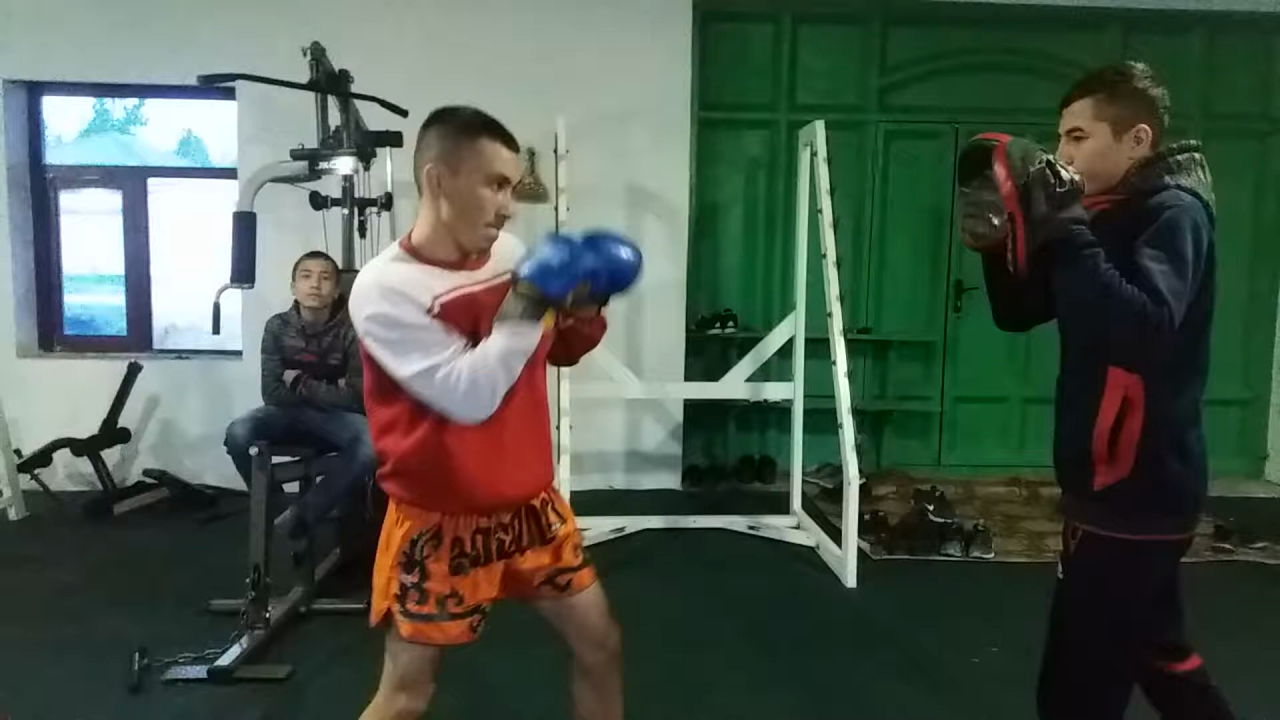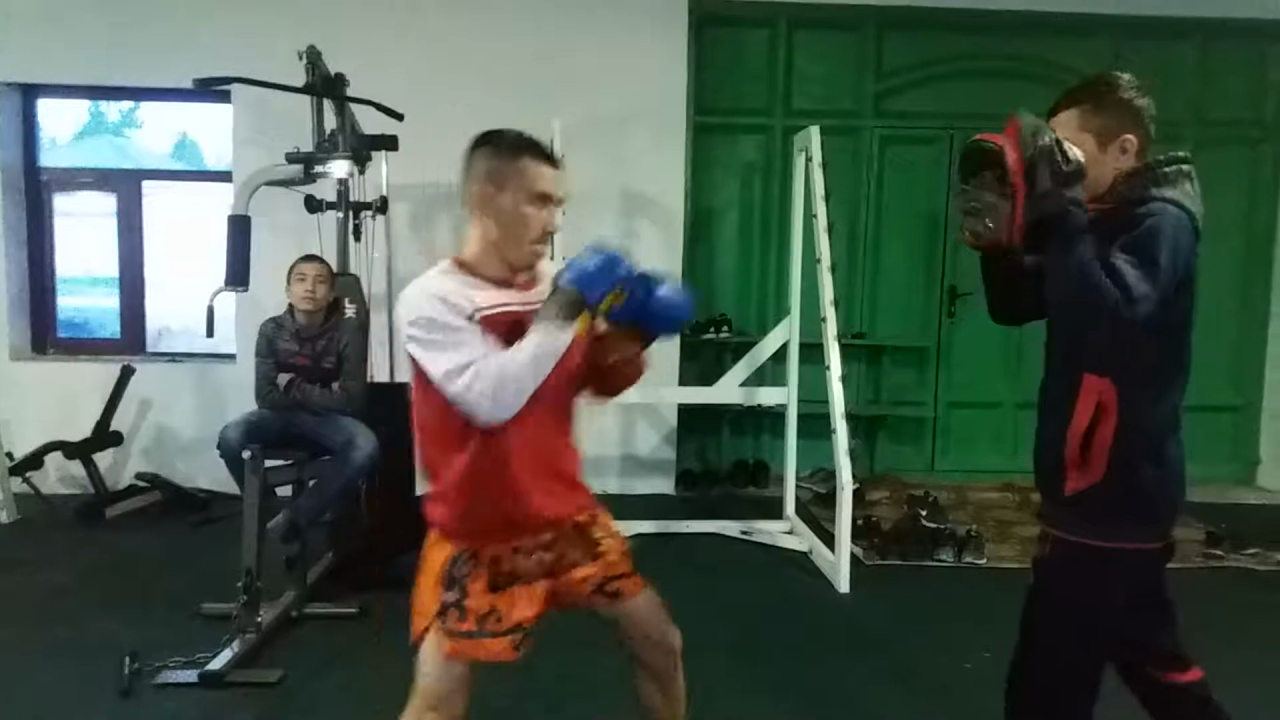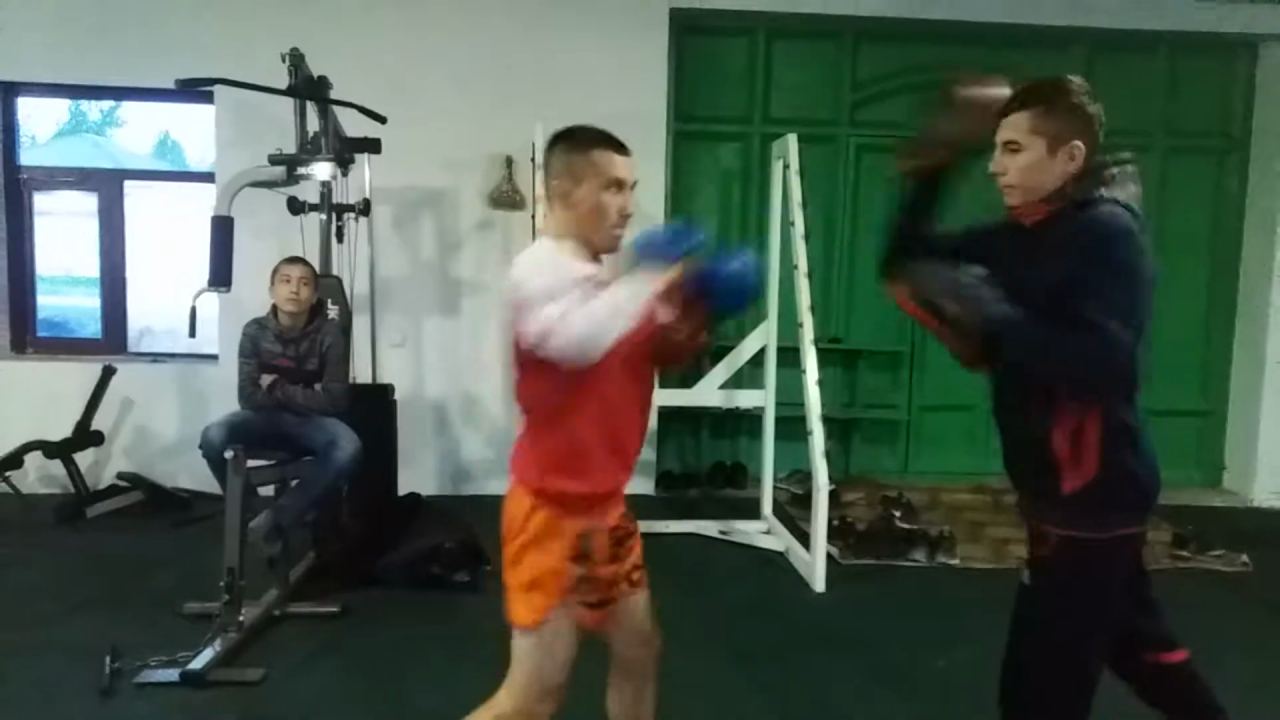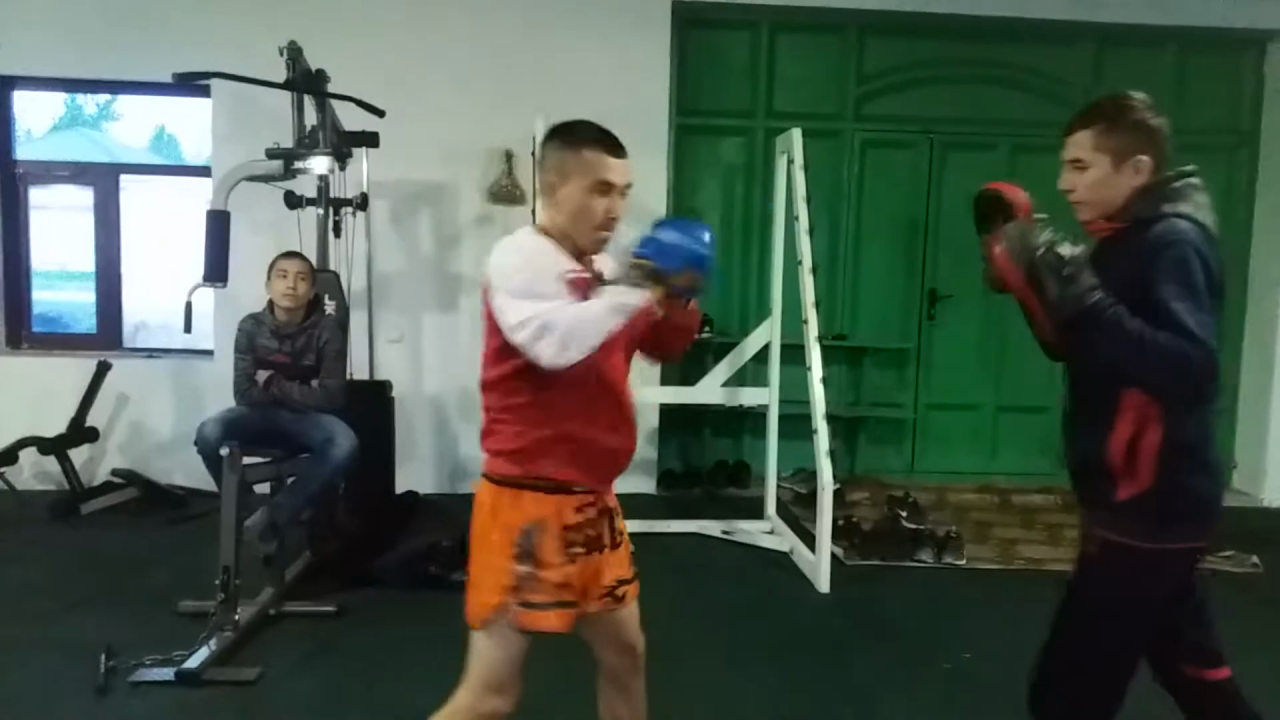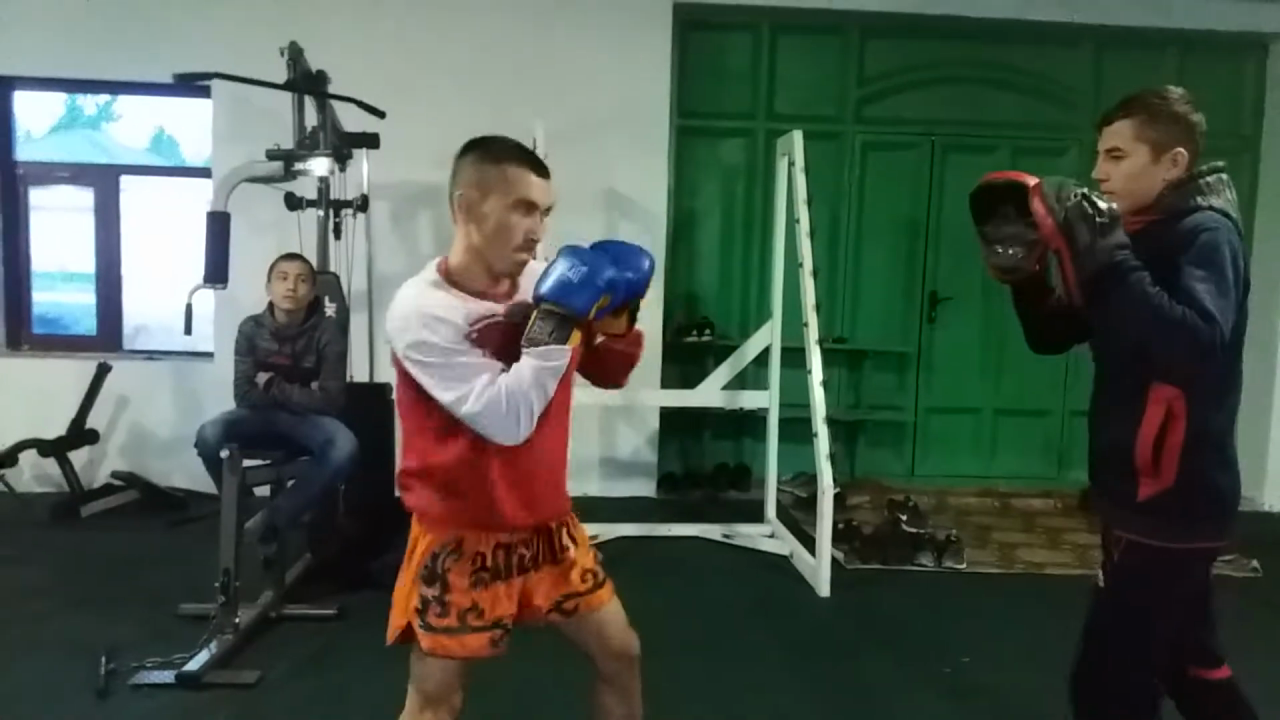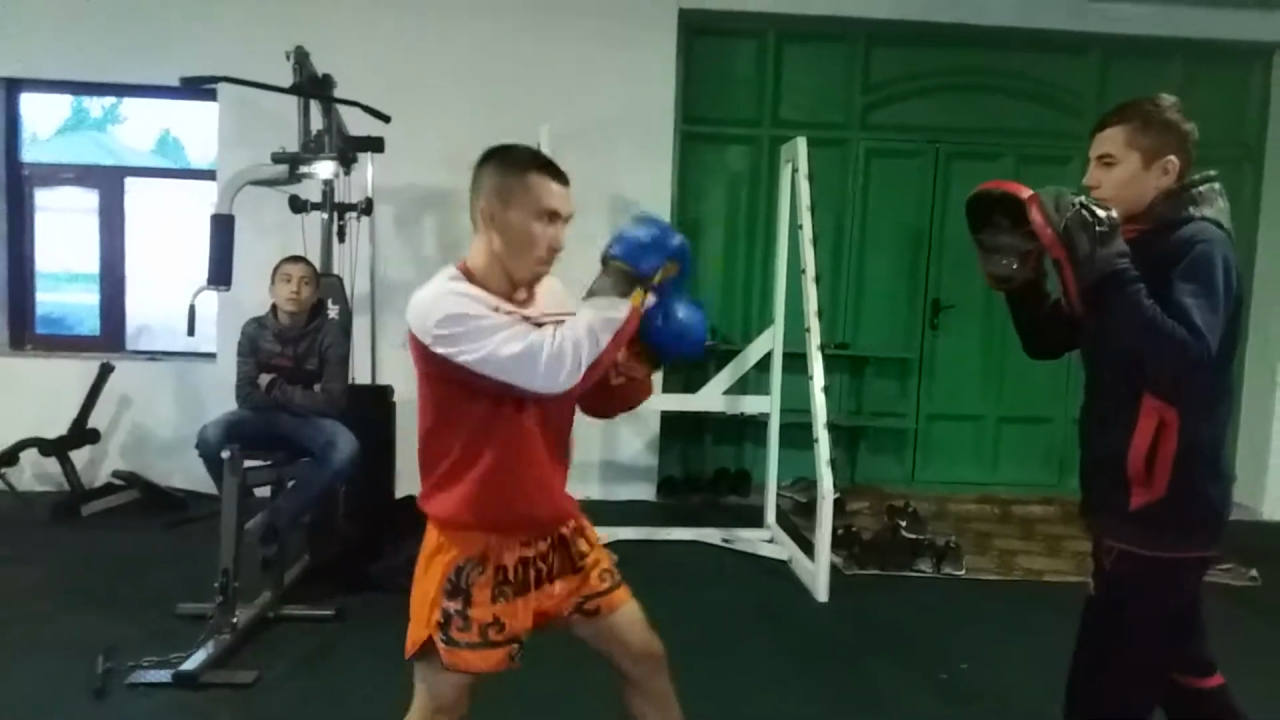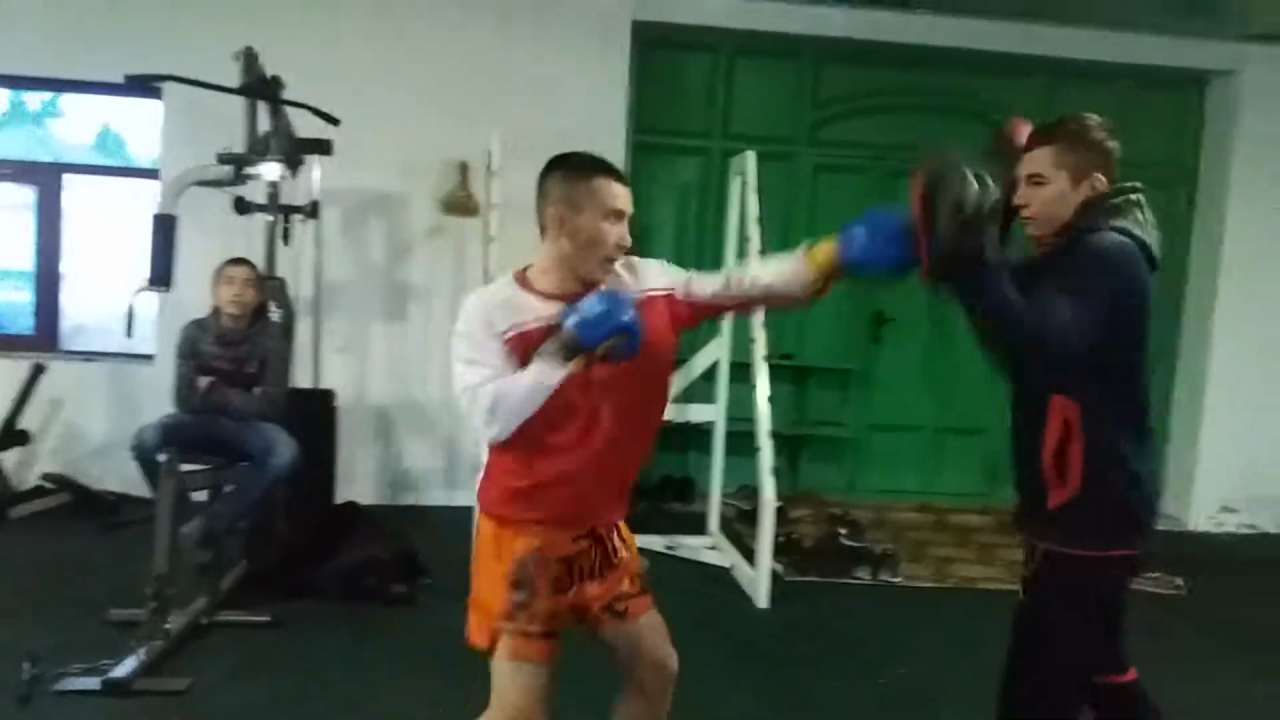
dt=0.3s
person 1, frame 1
left shoulder: (1174, 216)
right shoulder: (1114, 218)
left elbow: (1144, 331)
right elbow: (1018, 313)
left wrist: (1063, 233)
left hip: (1136, 488)
right hip: (1122, 484)
right knee: (1156, 654)
person 1, frame 2
left shoulder: (1158, 226)
right shoulder: (1109, 224)
left elbow: (1110, 328)
right elbow: (1013, 306)
left wrist: (1059, 216)
right wrist: (998, 237)
left hip: (1111, 494)
right hip: (1118, 490)
right knee: (1154, 662)
person 1, frame 3
left shoulder: (1102, 234)
right shoulder: (1024, 236)
left elbow: (1101, 373)
right elbow: (909, 267)
left wrist: (985, 320)
right wrist: (932, 166)
left hip: (1088, 496)
right hip: (1074, 489)
right knee: (1140, 648)
person 1, frame 4
left shoulder: (1173, 244)
right shoulder: (1123, 245)
left elbow: (1188, 375)
right elbow: (1071, 346)
left wrist: (1081, 304)
right wrist: (1033, 281)
left hip: (1151, 507)
right hip: (1151, 502)
right knee: (1188, 662)
person 1, frame 5
left shoulder: (1205, 236)
right shoulder: (1147, 237)
left elbow: (1198, 350)
right elbow: (1053, 336)
left wrist: (1109, 262)
right wrist: (1025, 271)
left hip: (1172, 501)
right hip: (1149, 497)
right knee: (1187, 664)
person 1, frame 6
left shoulder: (1198, 247)
right shoulder: (1135, 246)
left elbow: (1184, 365)
right elbow: (1047, 340)
left wrist: (1106, 271)
right wrist: (1019, 280)
left hip: (1162, 509)
right hip: (1140, 505)
person 1, frame 7
left shoulder: (1110, 258)
right shoulder: (1062, 258)
left elbow: (1039, 345)
right elbow: (991, 301)
left wrist: (965, 244)
right wrist: (974, 240)
left hip: (1090, 513)
right hip: (1081, 509)
person 2, frame 1
left shoulder: (510, 254)
right shoulder: (383, 291)
left elbow: (564, 348)
right elbow: (469, 396)
left wrist: (586, 305)
right wrist: (533, 309)
left hip: (529, 505)
right hip: (441, 523)
left knee: (600, 645)
person 2, frame 2
left shoulder: (552, 282)
right shoulder: (430, 304)
left elbow: (601, 378)
right elbow: (494, 398)
left wrist: (628, 337)
right wrist: (567, 317)
left hip: (569, 518)
right hip: (479, 541)
left knee: (661, 645)
person 2, frame 3
left shoulder: (611, 273)
right shoulder: (542, 266)
left elbow: (675, 351)
right elbow: (583, 340)
left wrist: (695, 310)
right wrist: (655, 272)
left hip: (599, 503)
right hip: (560, 508)
left knee: (639, 651)
person 2, frame 4
left shoulder: (601, 269)
right shoulder: (520, 258)
left elbow: (668, 346)
right elbow: (559, 345)
left wrist: (675, 299)
right wrist: (639, 285)
left hip: (589, 499)
right hip: (529, 502)
left knee: (626, 654)
person 2, frame 5
left shoulder: (540, 281)
right shoulder: (420, 311)
left elbow: (609, 372)
right elbow: (507, 418)
left wrist: (615, 321)
right wrist: (556, 325)
left hip: (544, 523)
right hip: (460, 537)
left knee: (621, 654)
person 2, frame 6
left shoulder: (549, 298)
right shoulder: (441, 307)
left elbow: (601, 397)
right elbow: (551, 365)
left wrist: (643, 359)
right wrist: (619, 286)
left hip: (555, 531)
right hip: (476, 545)
left knee: (645, 659)
person 2, frame 7
left shoulder: (640, 284)
right shoulder: (491, 310)
left elbow: (747, 284)
right elbow: (493, 417)
left wrist: (843, 252)
right wrist: (564, 350)
left hip: (597, 531)
right hip: (526, 538)
left knee: (657, 670)
person 3, frame 1
left shoulder: (351, 330)
right shoulder: (277, 326)
left elbow: (355, 397)
right elbow: (272, 394)
left wrist: (301, 384)
right wrist: (325, 391)
left hip: (336, 417)
right hip: (290, 413)
left knee: (372, 446)
right knee: (237, 434)
left ankle: (299, 517)
person 3, frame 2
left shoulder: (346, 333)
right shoulder: (271, 330)
left elbow: (350, 401)
right elbow: (266, 397)
left wrist: (295, 387)
right wrist: (320, 395)
left hip: (329, 420)
right hip: (283, 417)
left knee: (366, 449)
right knee: (230, 437)
left ankle: (291, 520)
person 3, frame 3
left shoulder: (329, 335)
right shoulder: (255, 331)
left elbow: (333, 402)
right elbow: (249, 398)
left wrist: (278, 388)
right wrist: (304, 396)
left hip: (312, 421)
right hip: (266, 418)
left knee: (348, 449)
right knee: (212, 438)
left ankle: (273, 521)
person 3, frame 4
left shoulder: (326, 330)
right shoulder: (251, 327)
left elbow: (330, 398)
right elbow: (245, 394)
left wrist: (274, 384)
right wrist: (300, 392)
left hip: (308, 418)
right hip: (262, 414)
left knee: (345, 446)
right knee: (208, 434)
left ankle: (270, 519)
person 3, frame 5
left shoulder: (327, 332)
right shoulder: (251, 328)
left elbow: (330, 401)
right elbow: (244, 396)
left wrist: (274, 387)
right wrist: (300, 394)
left hip: (309, 421)
right hip: (263, 417)
left knee: (345, 448)
right knee: (208, 437)
left ankle: (270, 521)
person 3, frame 6
left shoulder: (329, 335)
right shoulder: (254, 330)
left elbow: (331, 403)
right elbow: (246, 397)
left wrist: (277, 388)
right wrist: (302, 396)
left hip: (310, 423)
right hip: (265, 418)
left knee: (346, 449)
right knee: (209, 437)
left ankle: (271, 522)
person 3, frame 7
left shoulder: (270, 338)
right shoulder: (195, 332)
left elbow: (271, 406)
right elbow: (186, 399)
left wrist: (215, 391)
right wrist: (242, 399)
left hip: (249, 426)
right hip: (203, 421)
left knee: (285, 454)
right knee: (146, 440)
left ankle: (206, 526)
